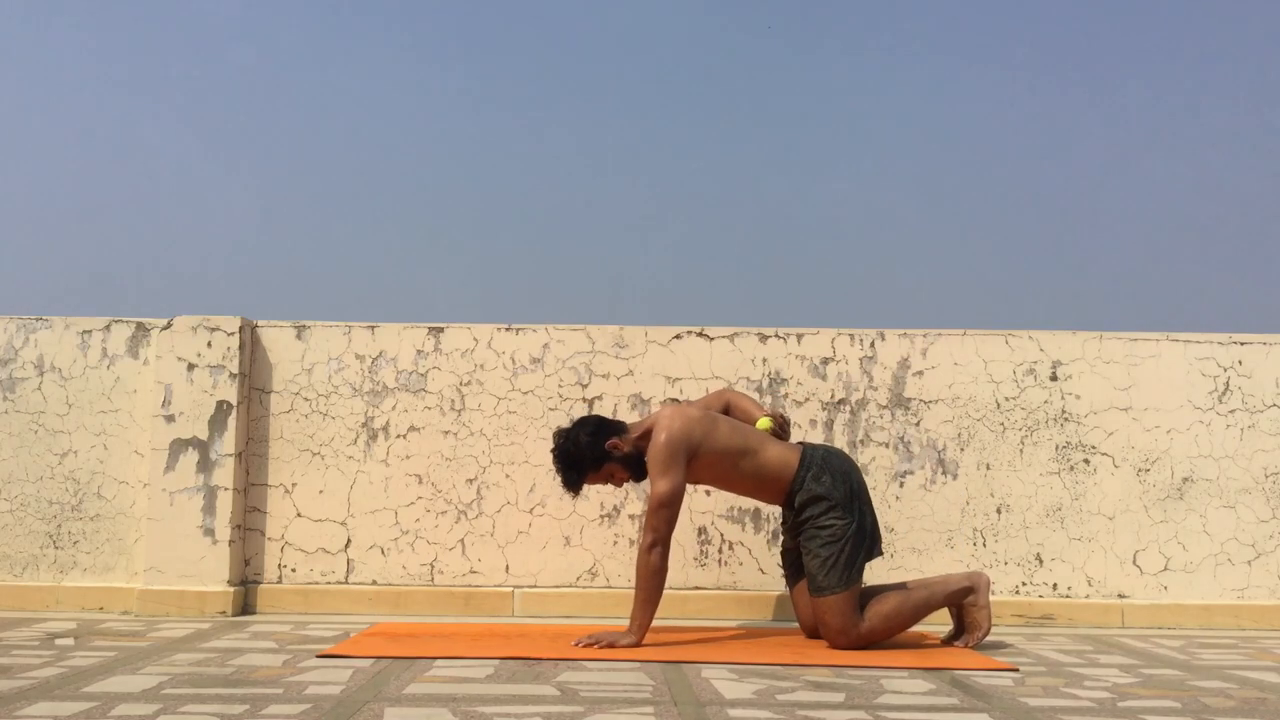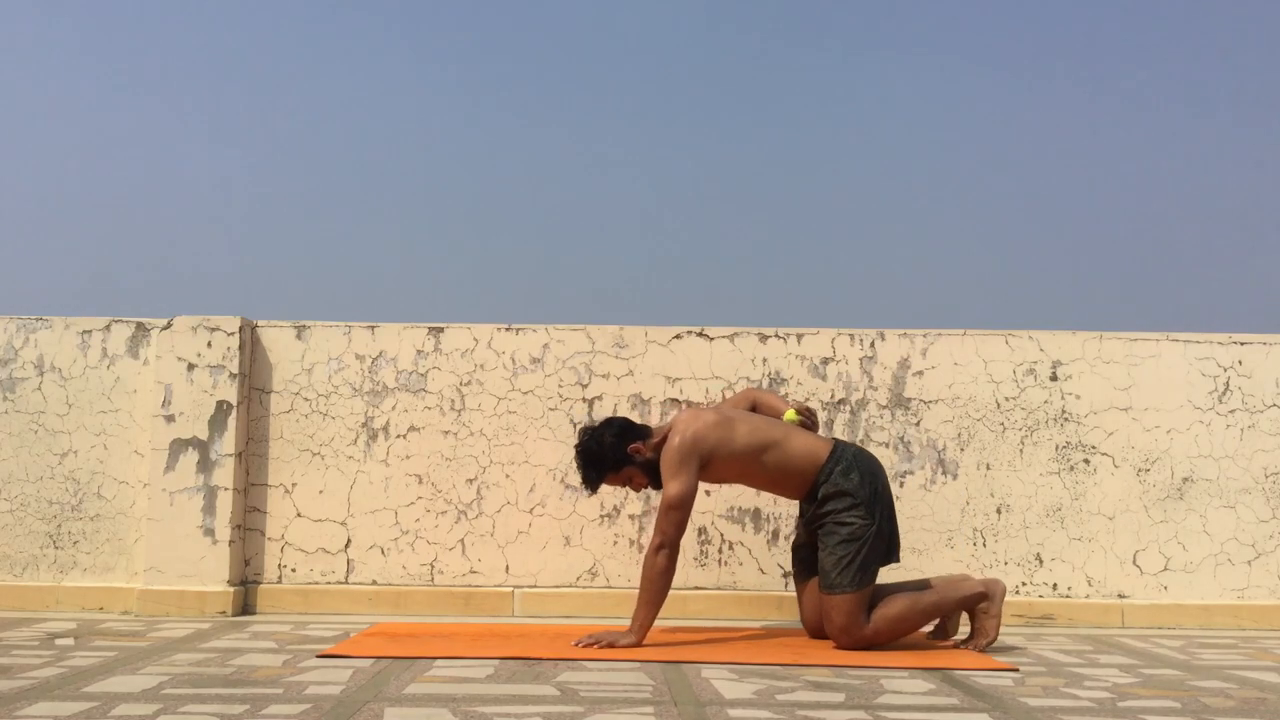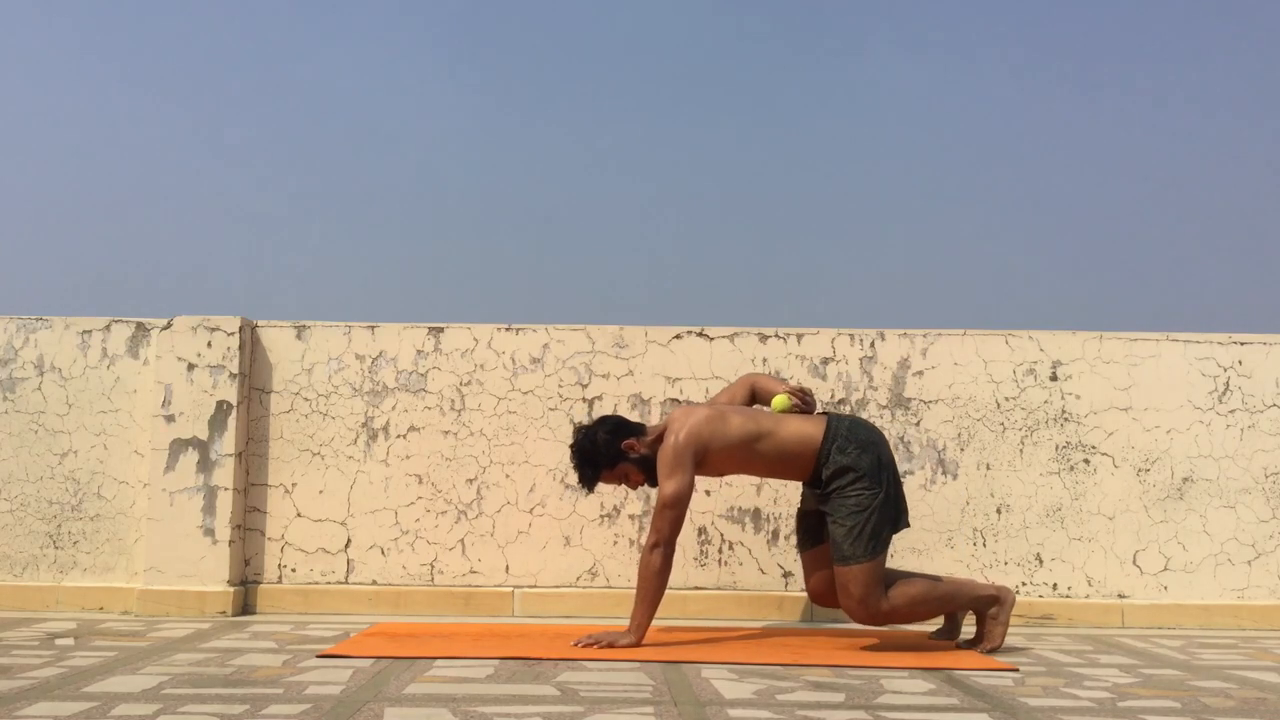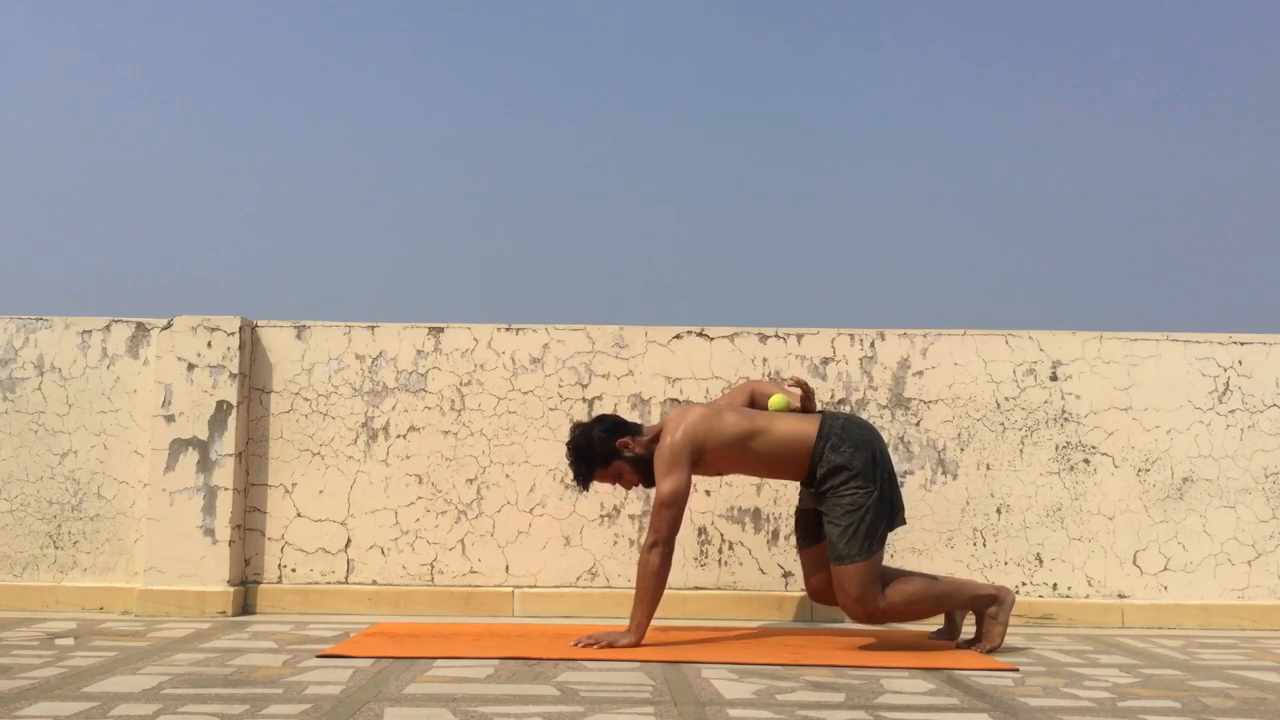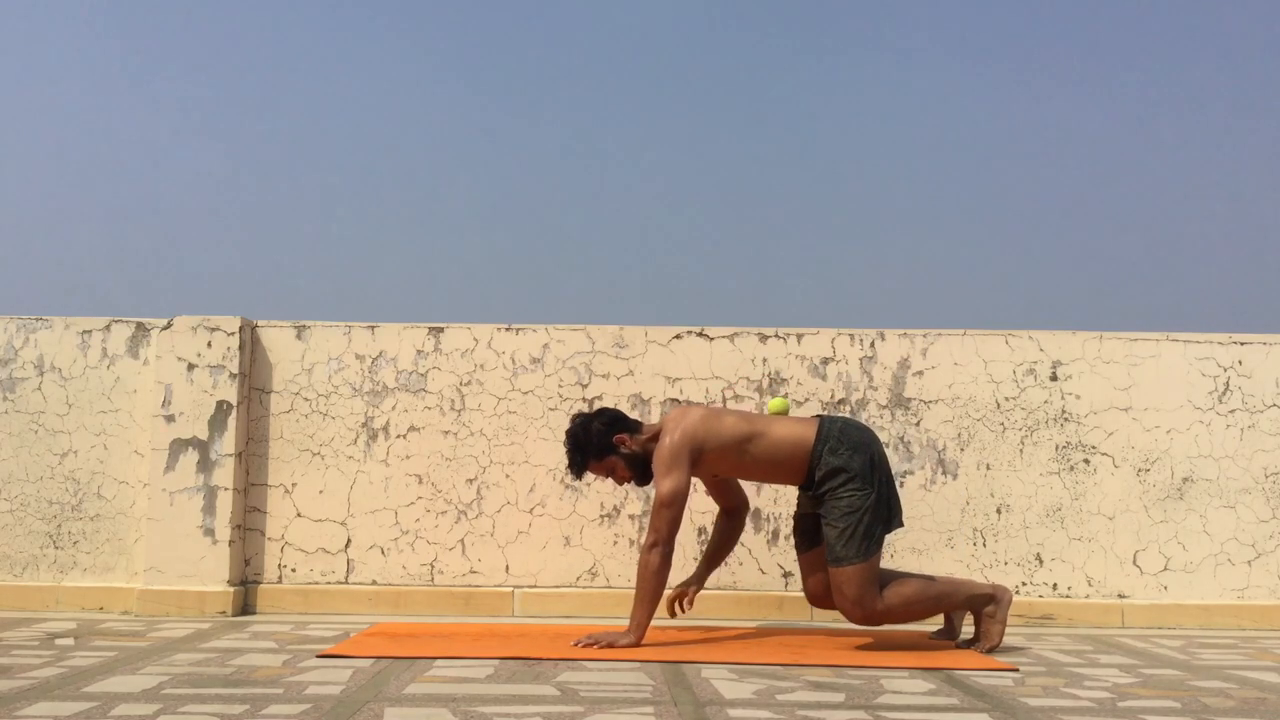
dt=0.5s
person 1, frame 1
left shoulder: (664, 440)
right shoulder: (669, 424)
left elbow: (654, 543)
right elbow: (725, 397)
left wrist: (635, 632)
right wrist: (764, 420)
left hip: (825, 487)
right hip: (806, 495)
left knee: (846, 634)
right knee: (815, 624)
left ankle: (964, 587)
right ankle: (945, 590)
person 1, frame 2
left shoulder: (679, 445)
right shoulder: (691, 428)
left elbow: (664, 546)
right elbow: (752, 396)
left wrist: (635, 633)
right wrist: (790, 415)
left hip: (848, 484)
right hip: (824, 492)
left knee: (850, 633)
right knee: (818, 623)
left ankle: (976, 593)
right ankle: (947, 588)
person 1, frame 3
left shoulder: (676, 443)
right shoulder: (692, 424)
left elbow: (659, 545)
right elbow: (749, 382)
left wrist: (633, 633)
right wrist: (787, 393)
left hip: (852, 455)
right hip: (830, 464)
left knee: (867, 607)
right knee: (825, 591)
left ankle: (989, 596)
right ankle: (953, 593)
person 1, frame 4
left shoulder: (673, 443)
right shoulder: (690, 427)
left elbow: (658, 544)
right elbow: (750, 389)
left wrist: (634, 632)
right wrist: (798, 405)
left hip: (847, 455)
right hip: (828, 460)
left knee: (864, 605)
right knee: (824, 590)
left ankle: (986, 596)
right ankle: (951, 594)
person 1, frame 5
left shoulder: (672, 443)
right shoulder: (686, 442)
left elbow: (657, 544)
right elbow: (736, 508)
left wrist: (634, 631)
right wrist: (698, 577)
left hip: (845, 457)
right hip: (825, 466)
left knee: (862, 607)
right knee: (822, 592)
left ankle: (984, 596)
right ankle: (950, 594)
